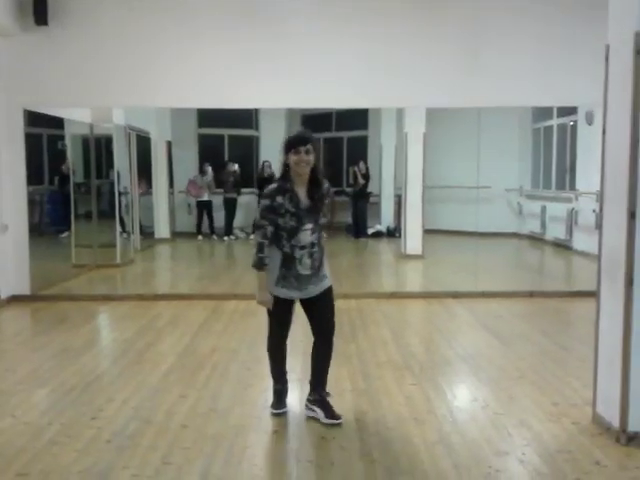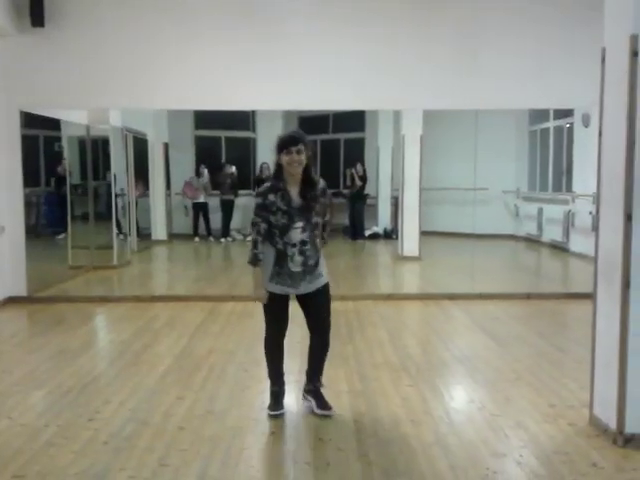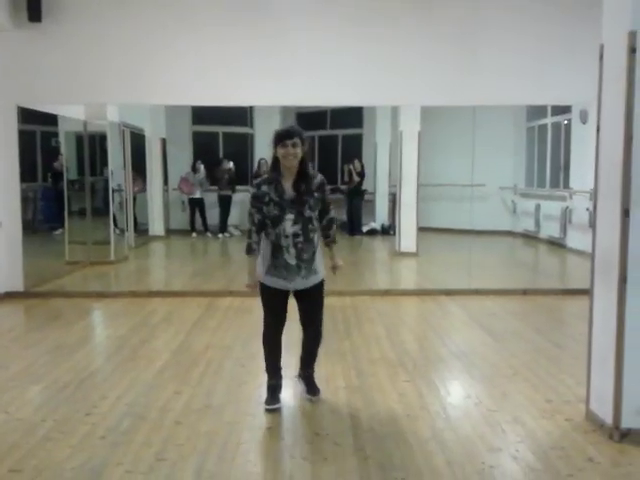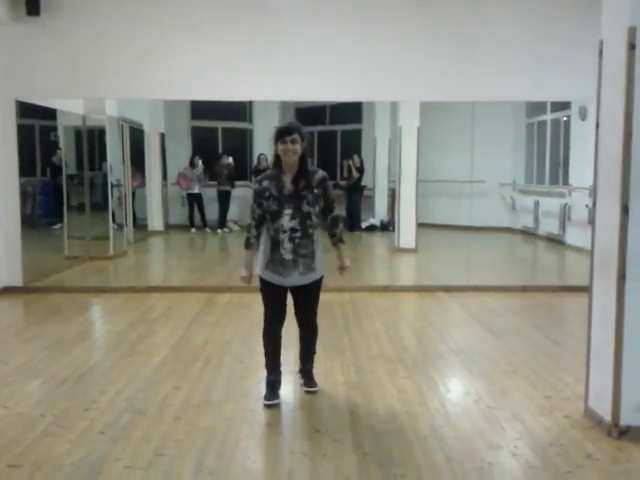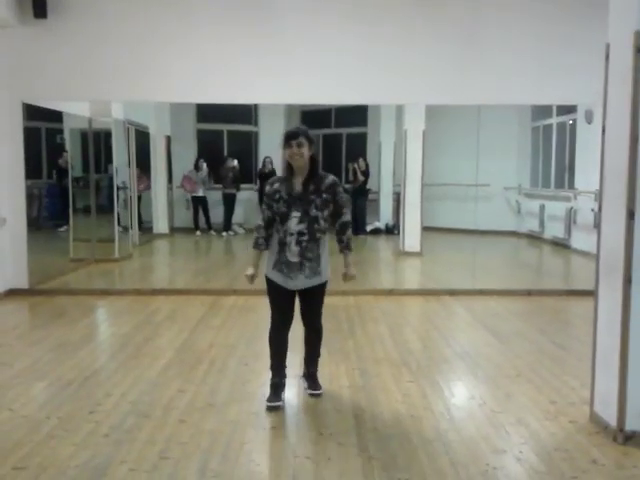
dt=0.1s
person 1, frame 1
left shoulder: (322, 188)
right shoulder: (273, 195)
right elbow: (263, 242)
right wrist: (262, 287)
left hip: (316, 276)
right hip: (281, 278)
left knee: (326, 334)
right knee: (278, 337)
left ankle: (317, 398)
right ankle: (279, 392)
person 1, frame 2
left shoulder: (319, 188)
right shoulder: (266, 194)
right elbow: (259, 240)
left wrist: (320, 256)
right wrist: (258, 282)
left hip: (313, 275)
right hip: (276, 277)
left knee: (322, 331)
right knee: (275, 334)
left ankle: (313, 389)
right ankle: (277, 392)
person 1, frame 3
left shoulder: (316, 183)
right shoulder: (263, 187)
left elbow: (327, 220)
right elbow: (254, 230)
left wrist: (333, 255)
right wrist: (252, 271)
left hip: (309, 270)
right hip: (273, 271)
left knee: (312, 326)
right knee: (273, 328)
left ankle: (307, 374)
right ankle: (274, 386)
person 1, frame 4
left shoulder: (318, 179)
right shoulder: (263, 183)
left elbow: (333, 218)
right elbow: (255, 224)
left wrist: (341, 255)
right wrist: (247, 265)
left hip: (308, 266)
right hip: (272, 267)
left knee: (308, 322)
right knee: (272, 323)
left ankle: (307, 370)
right ankle: (273, 382)
person 1, frame 5
left shoulder: (329, 184)
right shoulder: (275, 186)
left elbow: (342, 223)
right elbow: (265, 226)
left wrist: (348, 263)
right wrist: (254, 264)
left hip: (314, 269)
right hip: (279, 269)
left knee: (313, 324)
right knee: (279, 325)
left ankle: (311, 374)
right ankle: (277, 383)
